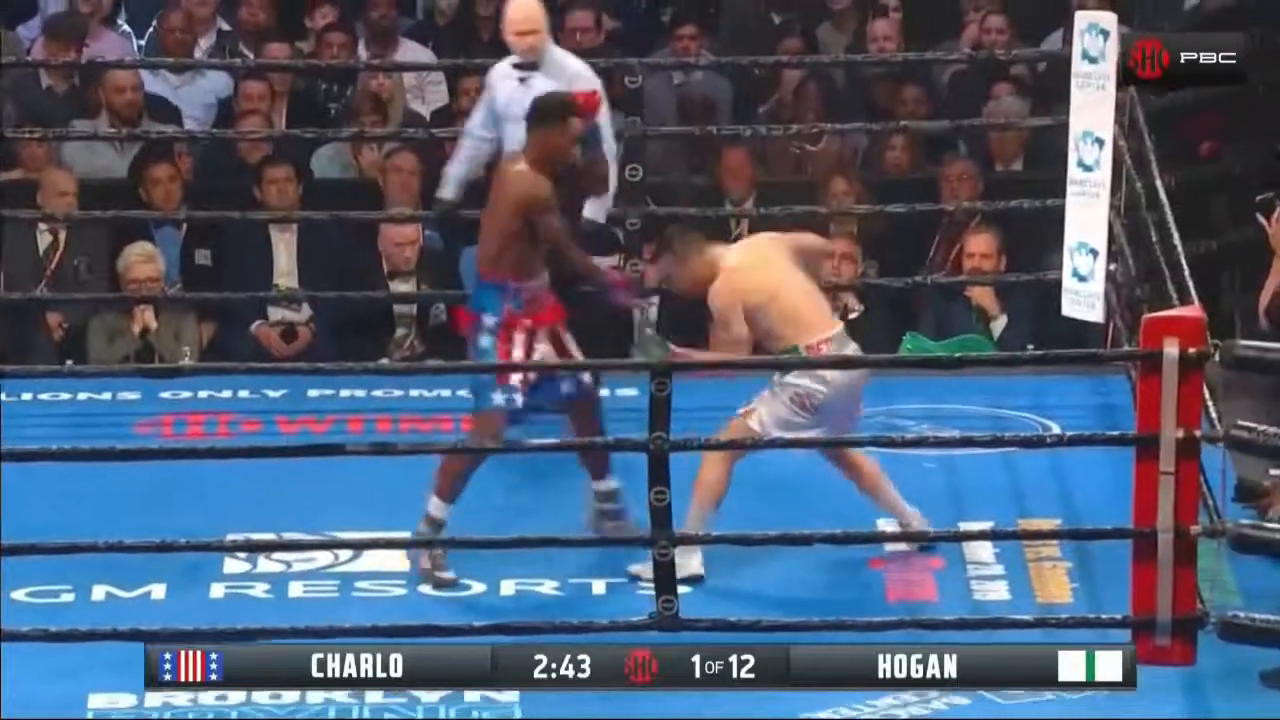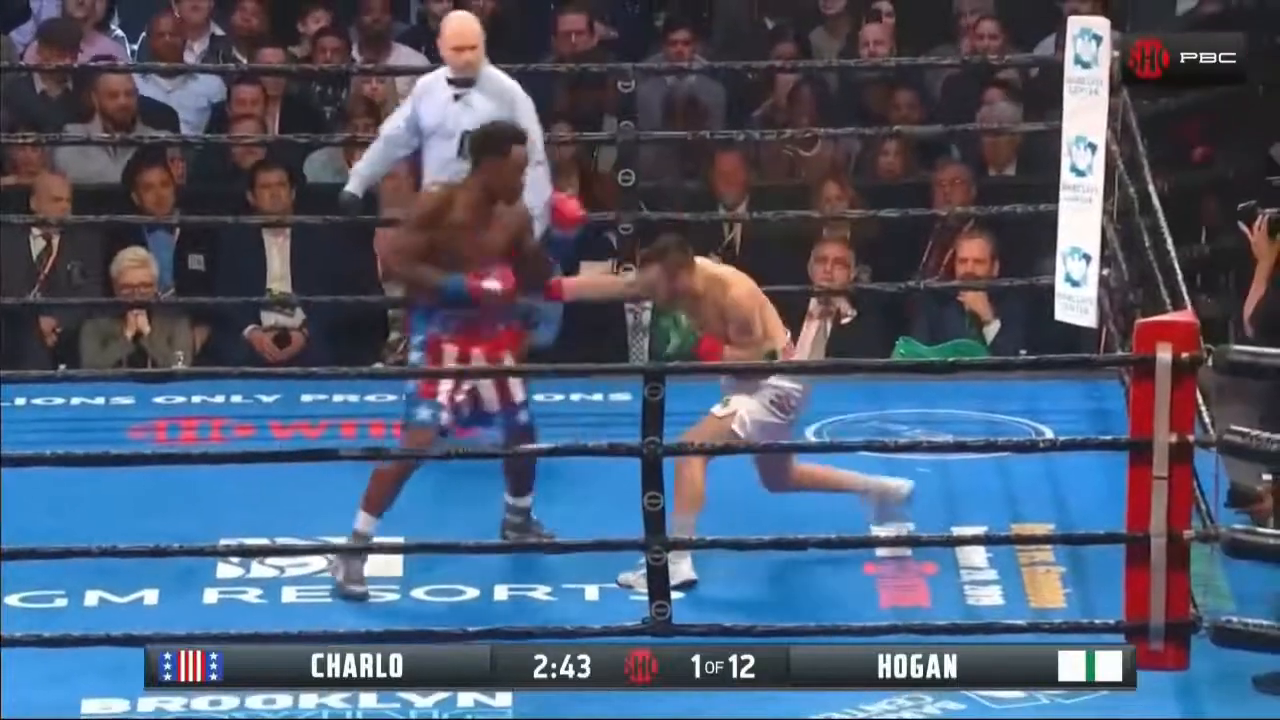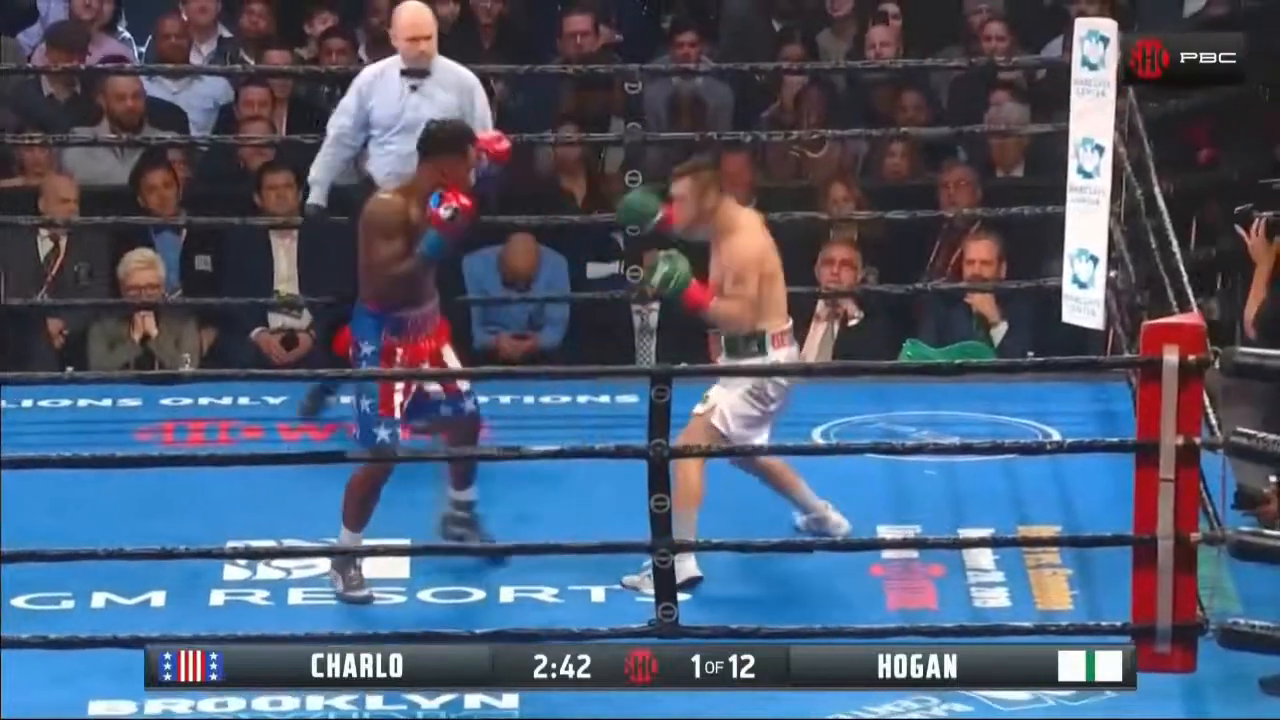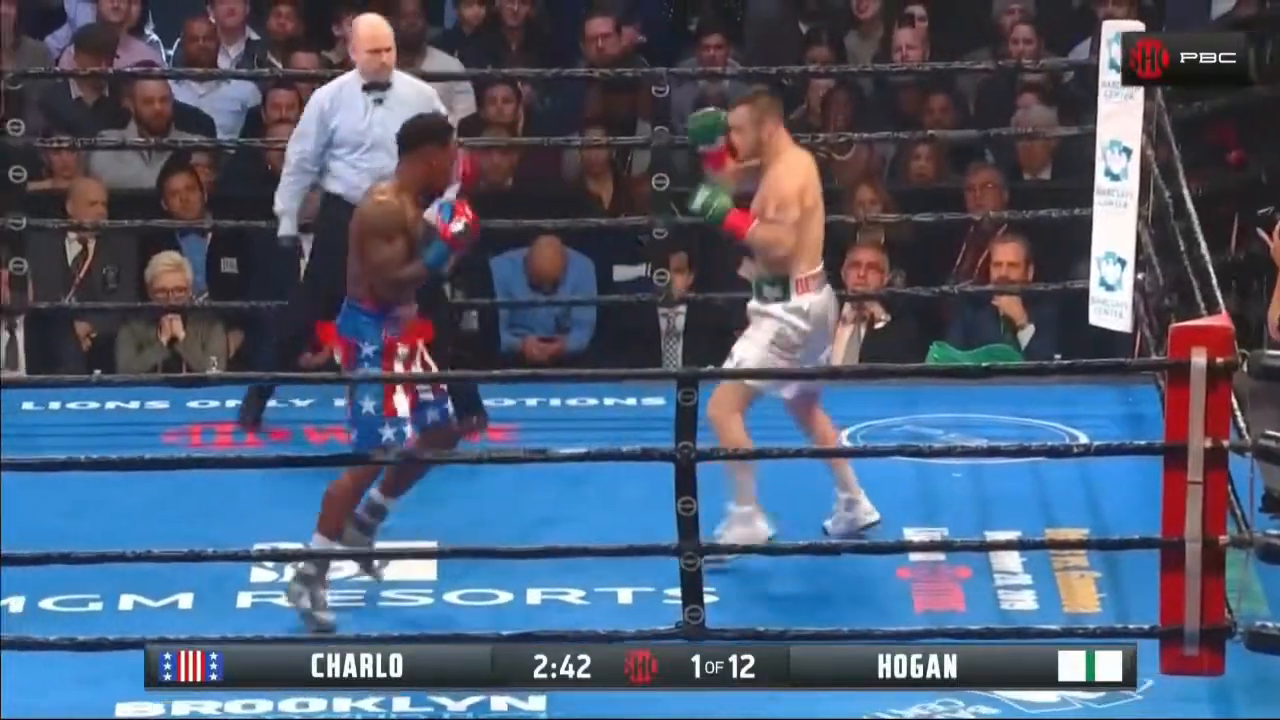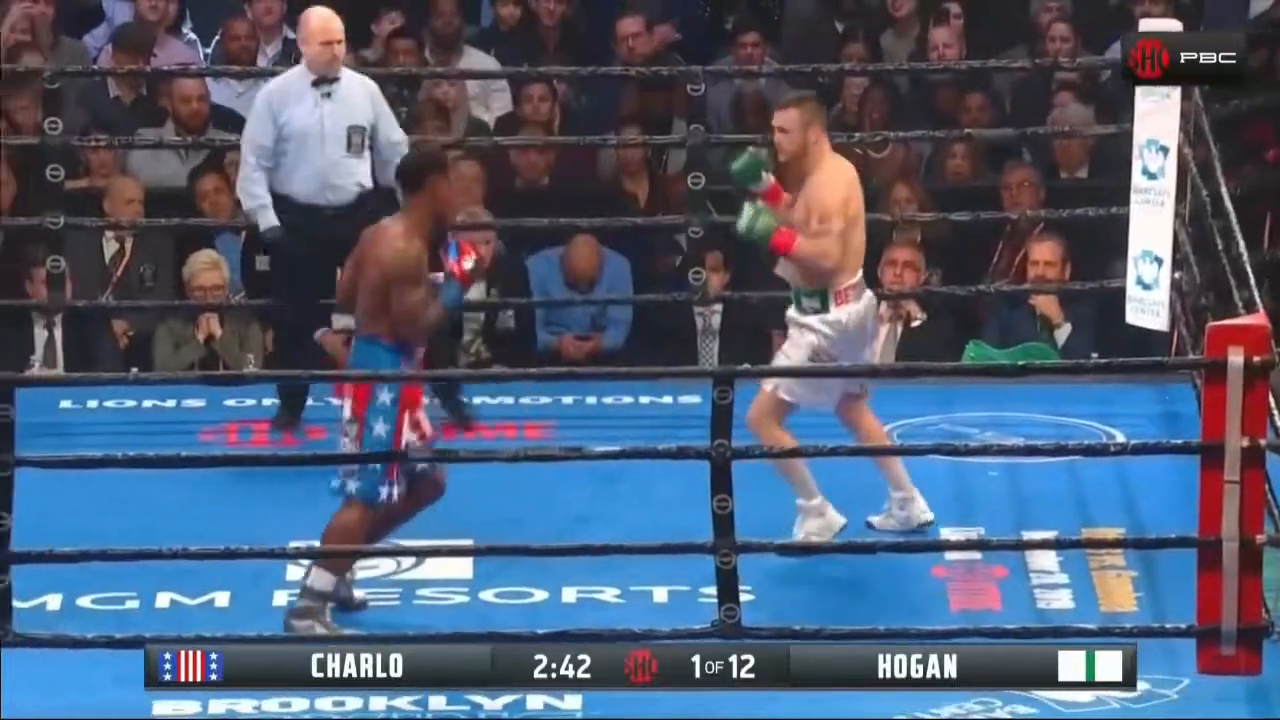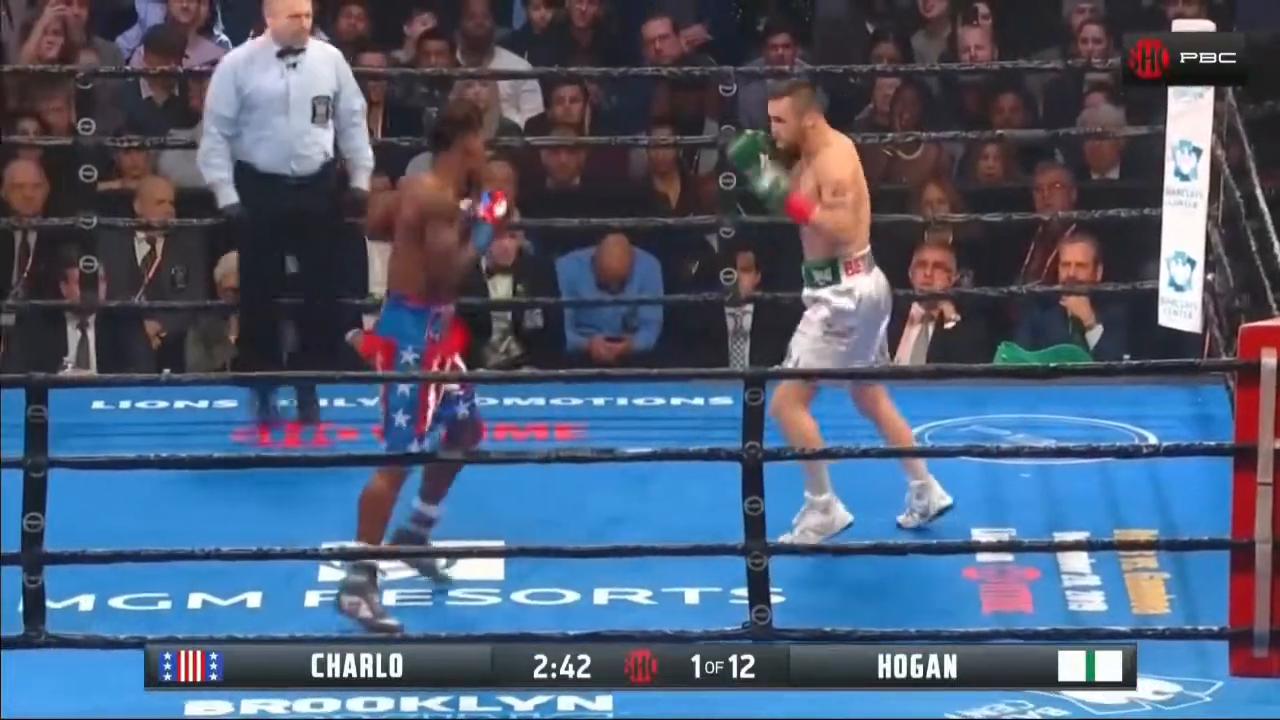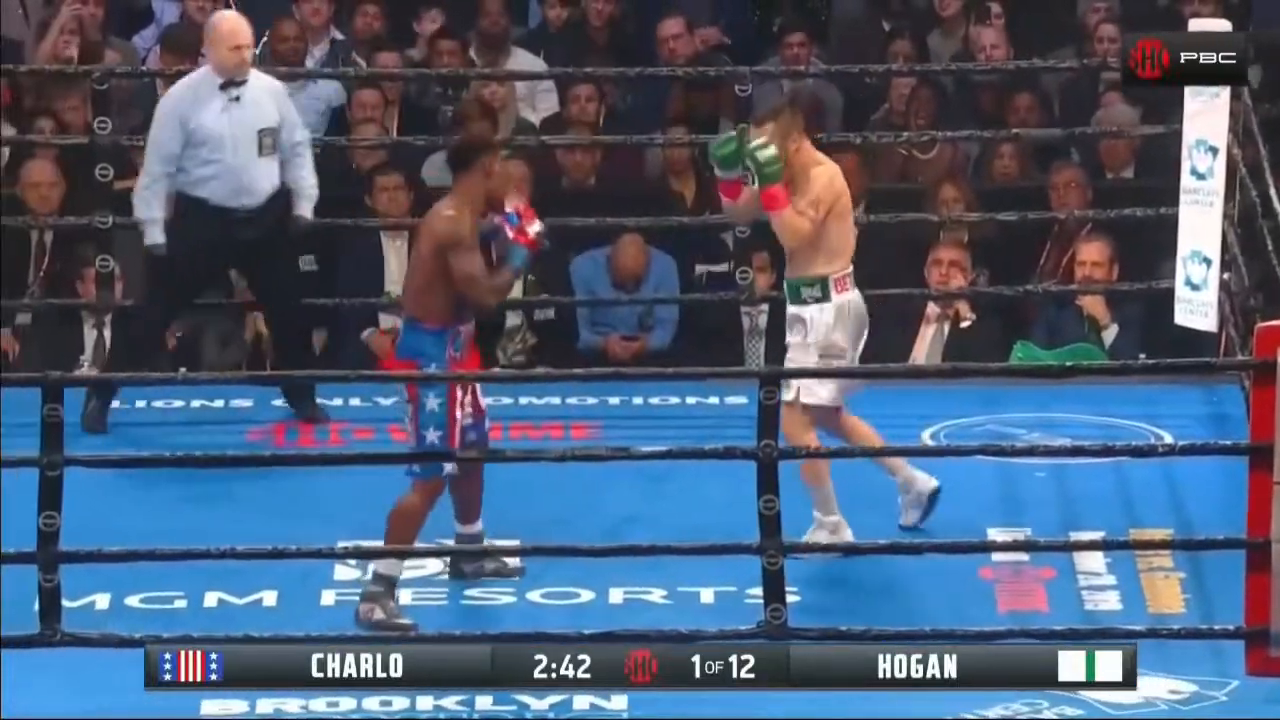
dt=0.2s
person 1, frame 1
left shoulder: (523, 171)
right shoulder: (527, 184)
right elbow: (566, 251)
right wrist: (608, 281)
left hip: (535, 305)
right hip: (502, 311)
left knee: (584, 404)
right knee: (489, 426)
left ankle: (608, 509)
right ankle: (429, 538)
person 1, frame 2
left shoulder: (516, 214)
right shoulder: (437, 202)
left elbow: (535, 278)
right elbow: (397, 264)
right wrist: (462, 286)
left hip: (492, 335)
right hip: (440, 334)
left knee: (521, 433)
right knee: (417, 442)
left ankle: (519, 520)
right ankle: (353, 551)
person 1, frame 3
left shoulder: (442, 202)
right shoulder: (386, 207)
right elbow: (387, 282)
right wrist: (439, 237)
left hip: (426, 329)
right hip: (383, 336)
left knee: (466, 422)
right knee: (381, 455)
left ankle: (460, 517)
right ankle: (345, 559)
person 1, frame 4
left shoulder: (413, 202)
right shoulder: (383, 206)
right elbow: (390, 282)
left wrist: (449, 210)
right wrist: (446, 247)
left hip: (399, 330)
right hip: (371, 335)
left knee: (443, 430)
right knee: (372, 459)
left ankle: (361, 524)
right ankle: (309, 574)
person 1, frame 5
left shoulder: (381, 233)
right shoulder: (405, 249)
left elbow: (344, 294)
right elbow: (415, 327)
right wrist: (455, 284)
left hip: (393, 371)
right hip: (382, 374)
left knee: (427, 484)
right knee: (366, 497)
left ankle: (337, 567)
right ankle: (307, 606)
person 1, frame 6
left shoulder: (421, 187)
right shoulder: (436, 195)
left elbow: (377, 224)
right elbow: (451, 269)
right wrist: (486, 225)
left hip: (433, 329)
right hip: (413, 334)
left knee: (467, 431)
right knee: (399, 459)
left ankle: (415, 535)
right ankle: (357, 584)
person 1, frame 7
left shoulder: (454, 214)
right shoulder: (456, 223)
right elbow: (485, 294)
left wrist: (497, 229)
right wrist: (522, 245)
left hip: (449, 346)
right hip: (434, 351)
left knee: (470, 451)
right knee: (431, 477)
left ankle: (469, 553)
right ankle: (377, 593)
person 2, frame 1
left shoulder: (724, 290)
right shoulder: (758, 245)
left elbow: (734, 359)
right elbow: (820, 247)
left wrist: (673, 357)
left hip: (813, 375)
right hip: (845, 361)
left knee: (721, 448)
right knee: (839, 453)
left ankle: (686, 556)
right ankle: (912, 523)
person 2, frame 2
left shoulder: (734, 293)
right shoulder: (668, 272)
left elbow: (754, 360)
right elbow: (613, 284)
left wrist: (698, 346)
right wrist: (554, 288)
left hip: (777, 381)
right hip: (760, 376)
left knee: (693, 449)
right knee: (777, 476)
left ankle: (675, 564)
right ankle: (883, 489)
person 2, frame 3
left shoulder: (743, 242)
right shoulder: (730, 217)
left elbow: (740, 320)
right elbow: (667, 220)
left wrist: (687, 290)
right wrist: (652, 212)
left hip: (764, 362)
right hip: (750, 357)
left knee: (687, 447)
right knee: (744, 453)
left ankle: (680, 561)
right ankle: (823, 518)
person 2, frame 4
left shoulder: (785, 173)
right shoulder: (788, 158)
left elbow: (779, 245)
right elbow: (725, 175)
left wrist: (728, 215)
right wrist: (711, 144)
left hip: (791, 309)
right hip: (805, 303)
left knee: (723, 408)
right knee: (805, 408)
left ankle: (747, 519)
right ankle: (854, 507)
person 2, frame 5
left shoulder: (827, 183)
right shoulder: (826, 169)
left elbow: (826, 257)
right elbow: (797, 220)
left wrist: (771, 234)
right wrist: (765, 188)
left hip: (827, 317)
right hip: (849, 307)
left knee: (762, 417)
right knee: (854, 410)
left ankle: (818, 513)
right ankle: (908, 505)
person 2, frame 6
left shoulder: (833, 158)
right shoulder: (815, 154)
left elbow: (840, 229)
right elbow: (797, 203)
left wrist: (786, 197)
right wrist: (758, 167)
left hip: (842, 293)
right hip: (855, 287)
left knee: (788, 402)
right knee: (871, 397)
left ankle: (823, 508)
right ankle: (926, 493)
person 2, frame 7
left shoulder: (821, 177)
right shoulder: (794, 171)
left elbow: (795, 238)
right elbow: (738, 211)
left wrist: (769, 184)
right wrist: (728, 169)
left hip: (824, 307)
right hip: (817, 305)
left knee: (797, 425)
right knee: (831, 417)
left ankle: (831, 527)
right ankle: (913, 483)
person 3, frame 1
left shoulder: (576, 75)
right shoulder: (499, 75)
left elbow: (599, 144)
right elbow: (480, 135)
left wrist: (596, 208)
right wrist: (451, 187)
person 3, frame 2
left shoulder: (508, 93)
right shoulder: (427, 88)
left elbow: (533, 160)
right elbow: (393, 140)
left wrist: (534, 219)
right wrist: (356, 185)
person 3, frame 3
left shoulder: (462, 82)
right shoulder: (372, 79)
left elbow: (481, 147)
right elbow: (341, 137)
right wrist: (317, 192)
right ankle: (330, 379)
person 3, frame 4
left shoulder: (421, 96)
right shoulder: (329, 98)
right elbow: (301, 162)
right wrist: (287, 222)
right hip: (343, 217)
right knee: (307, 309)
right ankle: (259, 395)
person 3, frame 5
left shoulder: (364, 90)
right shoulder: (276, 95)
left elbow: (394, 152)
right elbow: (255, 163)
right wrist: (267, 220)
left hip: (356, 215)
right hip: (294, 219)
right knee: (296, 320)
right ankle: (292, 406)
person 3, frame 6
left shoulder: (330, 59)
right shoulder: (238, 64)
left elbow: (352, 120)
right elbow: (216, 133)
left wrist: (360, 179)
right wrist: (226, 195)
left hip: (318, 187)
right hip: (259, 190)
left knee: (322, 290)
right knee: (259, 294)
left ankle: (306, 384)
right ankle: (263, 386)
person 3, frame 7
left shoulder: (272, 91)
right shoulder: (182, 98)
left elbow: (296, 150)
right elbow: (158, 168)
left wrist: (303, 207)
right wrist: (154, 233)
left hip: (264, 219)
right hip: (202, 219)
left knee: (287, 313)
right knee: (162, 309)
left ankle: (302, 399)
right ankle: (103, 394)
